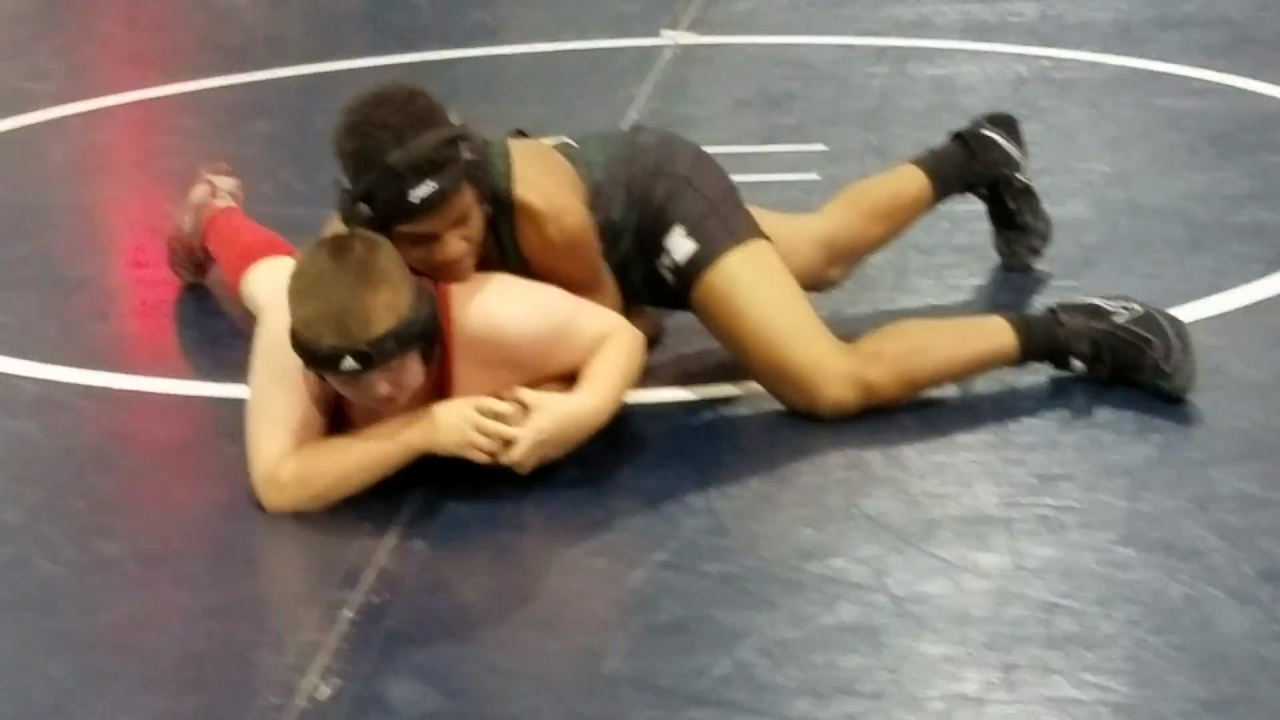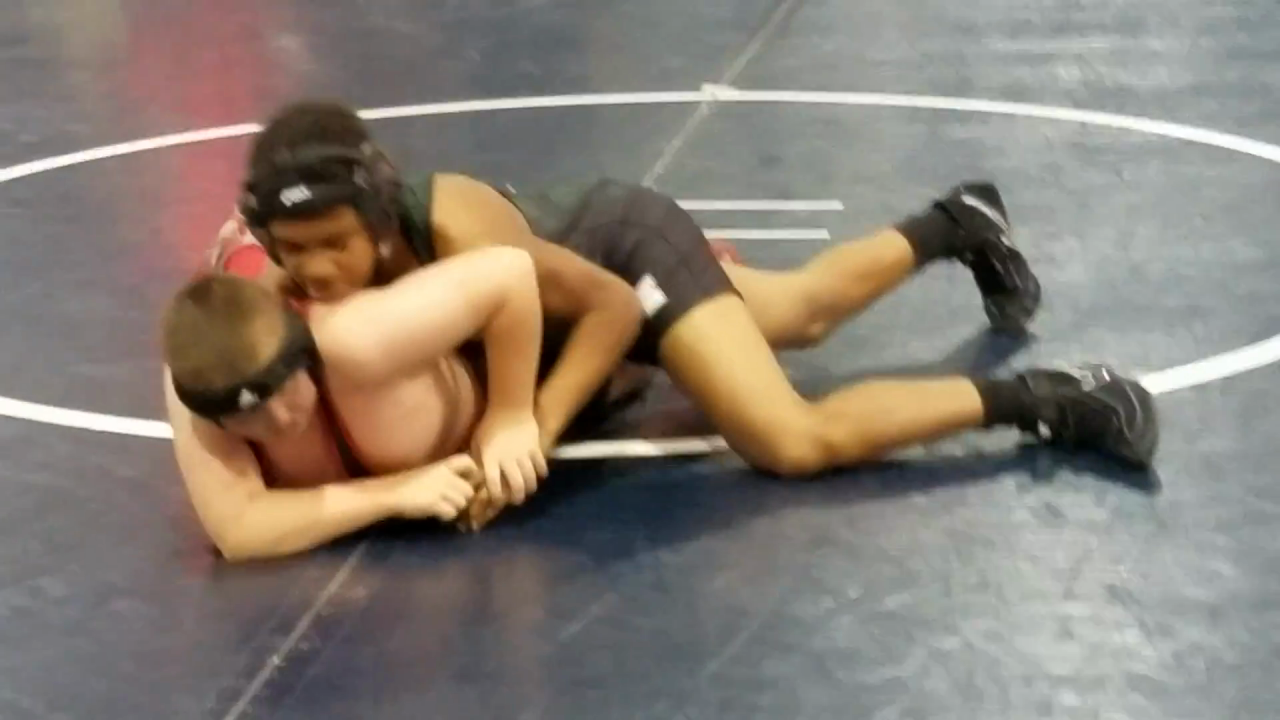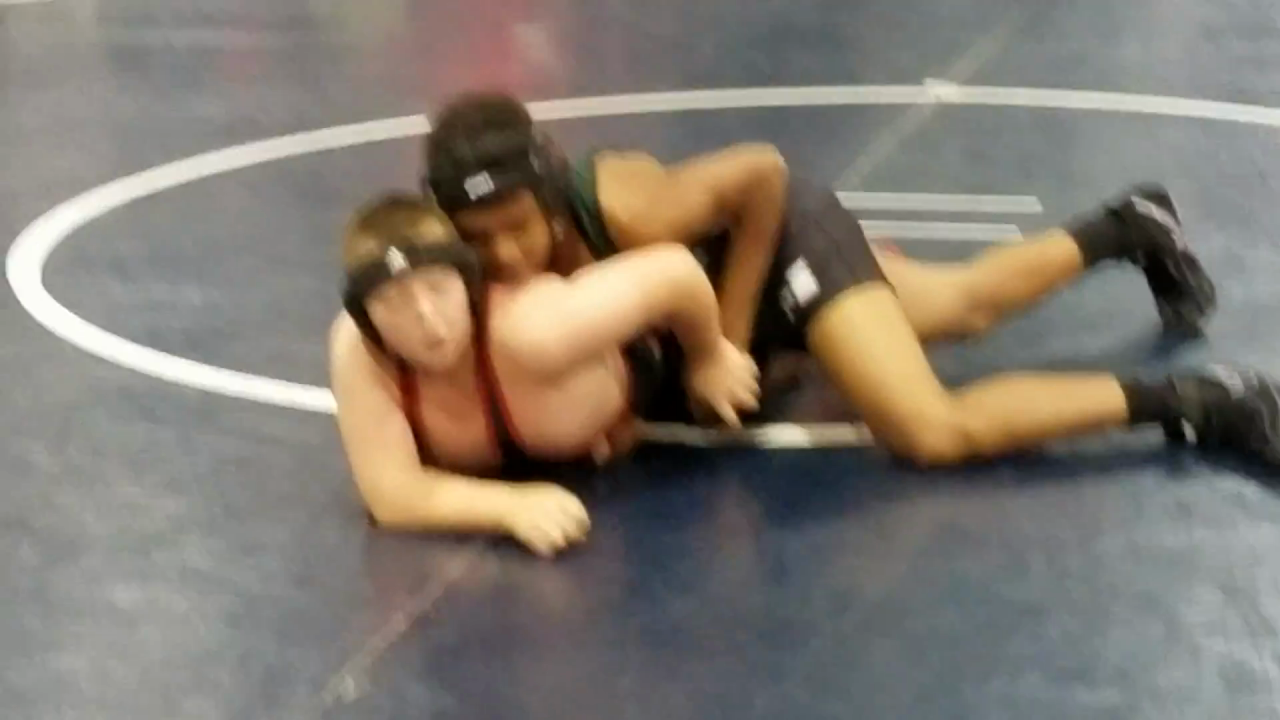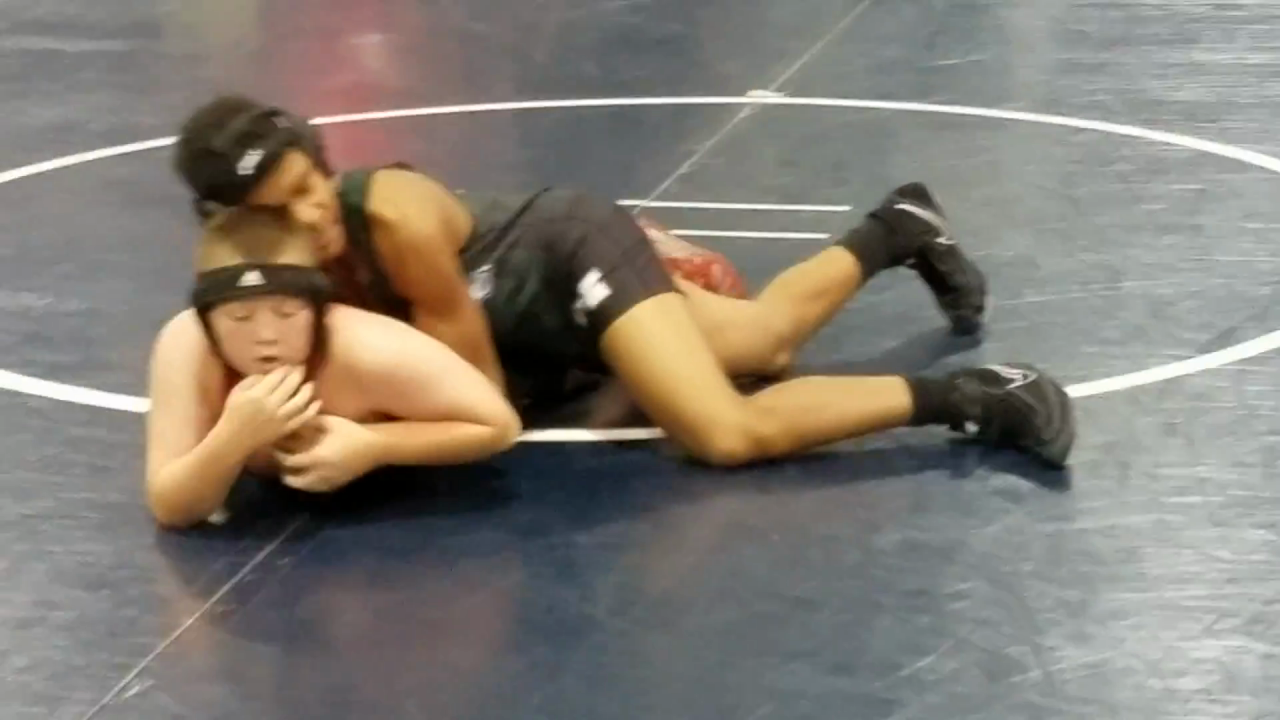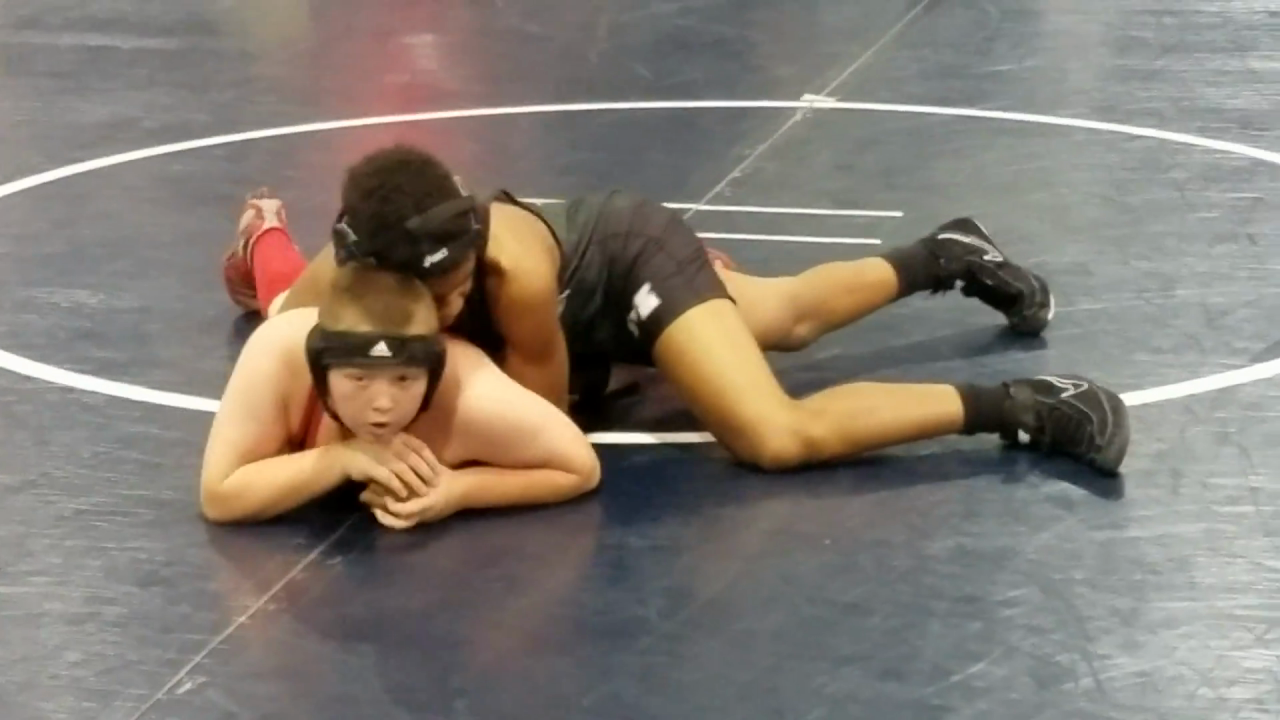
dt=0.7s
person 1, frame 1
left shoulder: (536, 202)
right shoulder: (359, 239)
left elbow: (608, 322)
left hip: (656, 193)
right hip: (615, 201)
left knee: (835, 383)
right knee: (827, 250)
left ankle: (1064, 335)
right ankle: (975, 158)
person 1, frame 2
left shoulder: (462, 231)
right shoulder: (308, 268)
left elbow: (608, 302)
left wrist: (534, 432)
left hip: (631, 249)
right hip: (584, 260)
left knee: (797, 440)
right knee: (807, 311)
left ankle: (1036, 400)
right ankle: (955, 224)
person 1, frame 3
left shoulder: (625, 212)
right shoulder: (490, 235)
left elbow: (764, 171)
left wrist: (729, 337)
left hip: (788, 238)
right hip: (739, 259)
left knee: (936, 433)
right knee: (974, 301)
left ankle: (1180, 401)
right ankle: (1126, 228)
person 1, frame 4
left shoulder: (395, 217)
left elbow: (480, 387)
left hip: (576, 252)
right hip: (537, 302)
left knee: (728, 435)
right knee: (766, 340)
left ankle: (964, 397)
right ankle: (898, 230)
person 1, frame 5
left shoulder: (514, 264)
right shoulder: (341, 276)
left elbow: (544, 413)
left hip: (635, 256)
right hip: (592, 278)
left knee: (778, 437)
right knee: (795, 316)
left ankle: (1021, 408)
right ankle: (945, 257)
person 2, frame 1
left shoulder: (484, 318)
right shoulder: (300, 329)
left elbow: (621, 336)
right elbow: (280, 487)
left wrist: (583, 411)
right wrist: (421, 431)
right knee: (268, 272)
right ankle: (214, 215)
person 2, frame 2
left shoulder: (353, 344)
right shoulder: (192, 392)
left elbow: (507, 271)
right elbow: (237, 532)
left wrist: (510, 414)
right wrist: (393, 492)
right ankle: (243, 256)
person 2, frame 3
left shoulder: (530, 331)
right shoulder: (357, 350)
left elbow: (676, 272)
right elbow: (390, 496)
left wrist: (709, 359)
right wrist: (513, 507)
person 2, frame 4
left shoulder: (367, 352)
right shoulder: (186, 348)
left elbow: (501, 427)
right elbow: (167, 505)
left wrist: (371, 446)
right wrist: (237, 434)
person 2, frame 5
left shoulder: (468, 397)
right shoulder: (282, 356)
left elbow: (581, 471)
right elbow: (218, 497)
left wrist: (460, 490)
right wrist: (341, 459)
